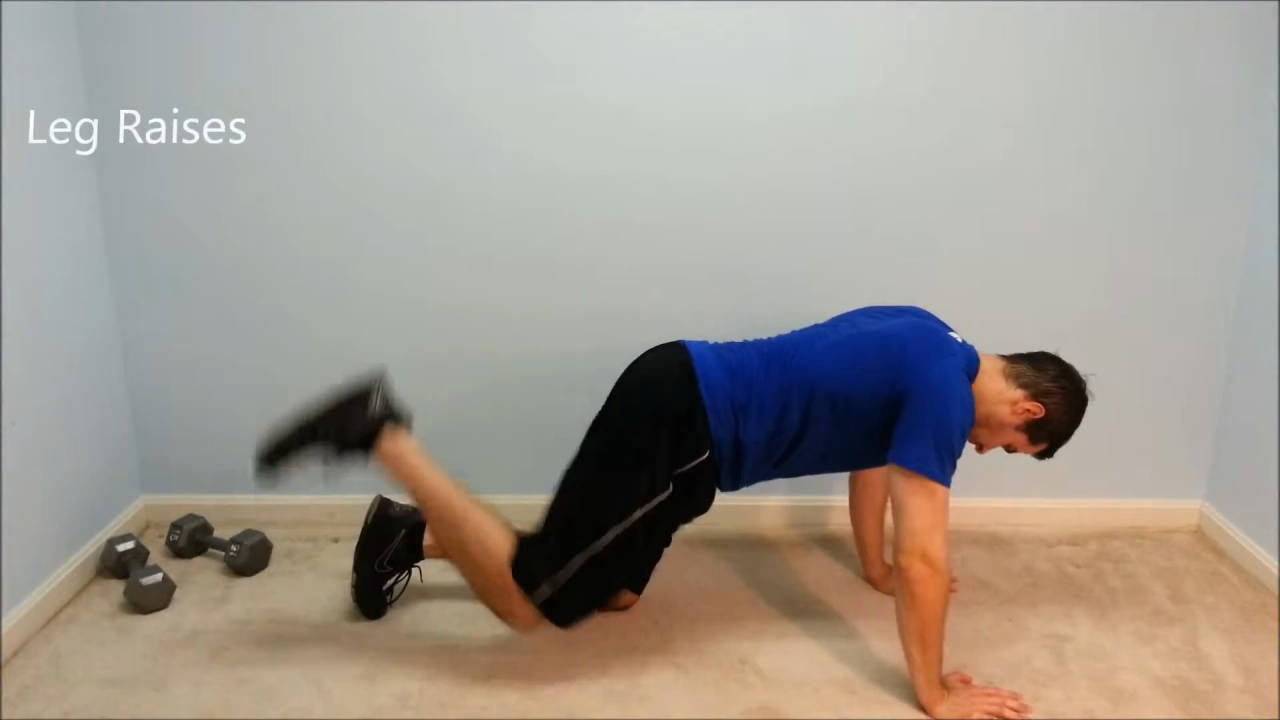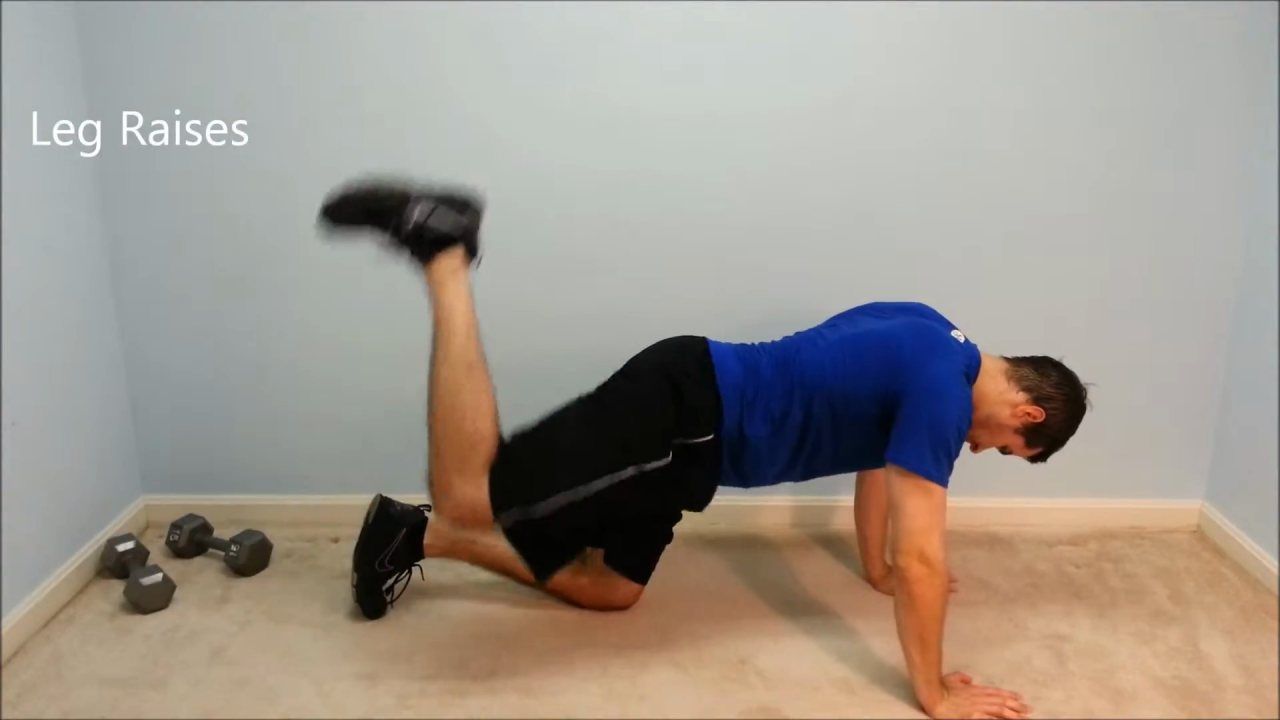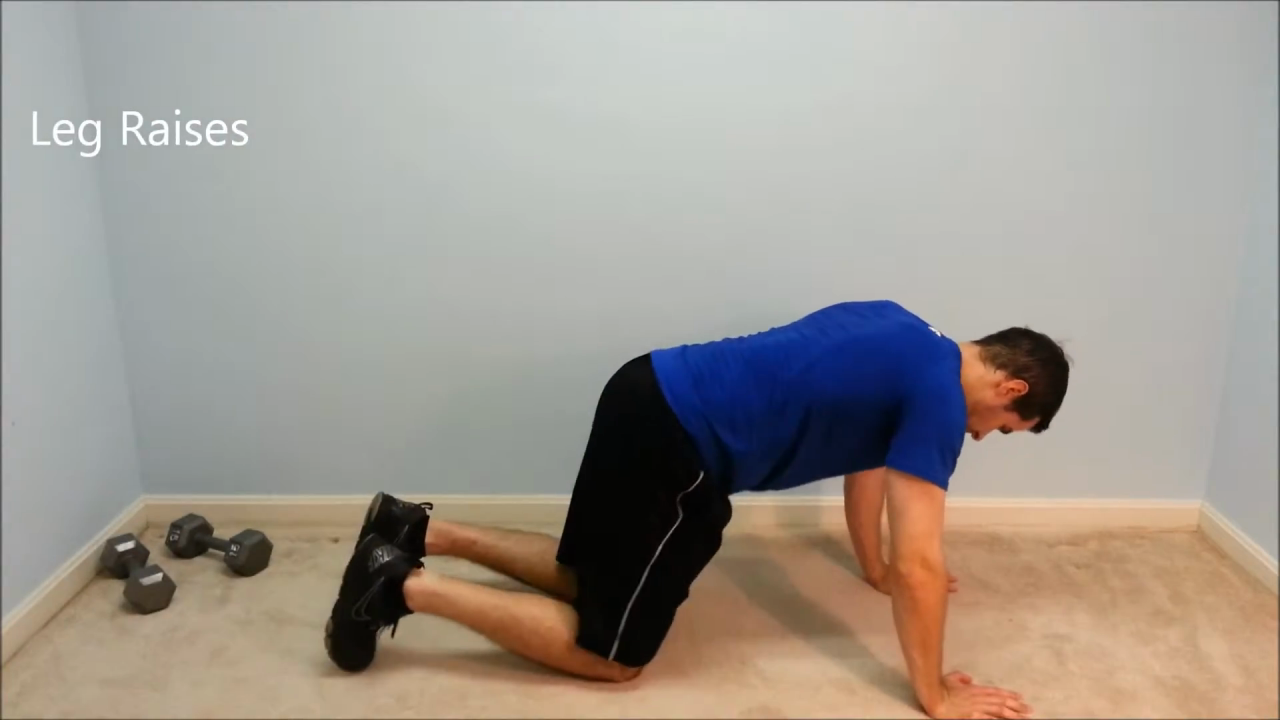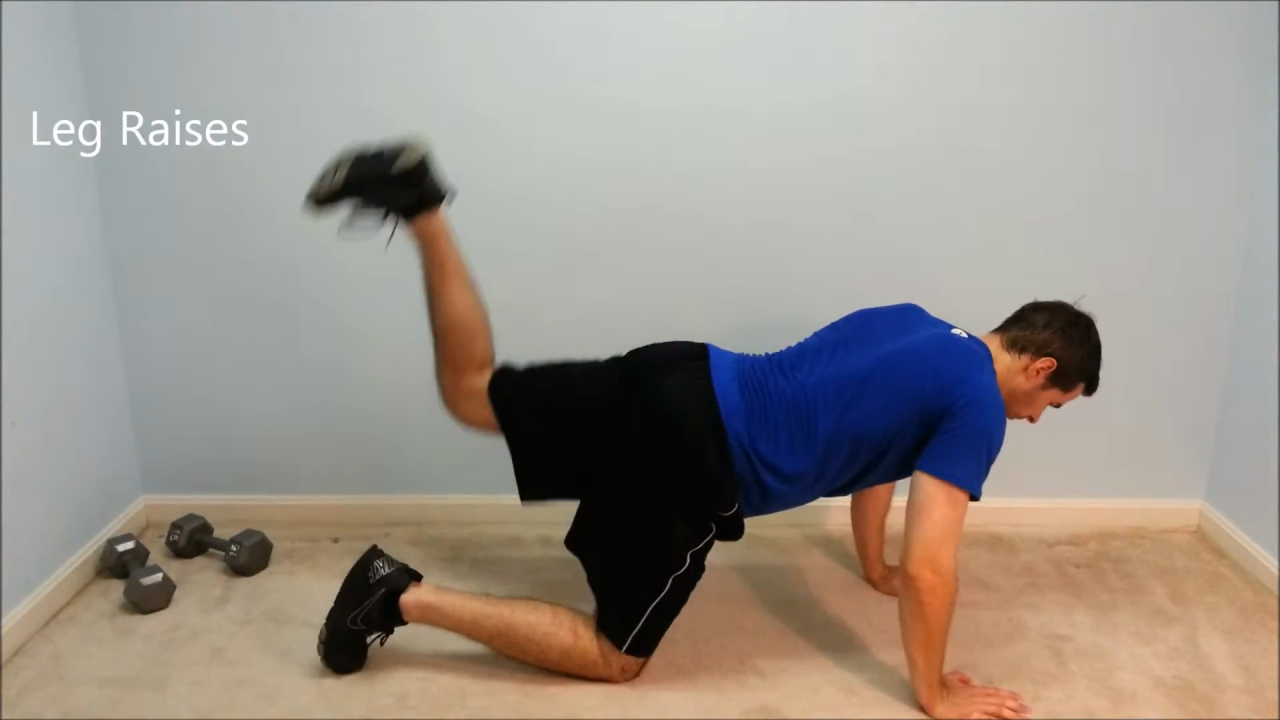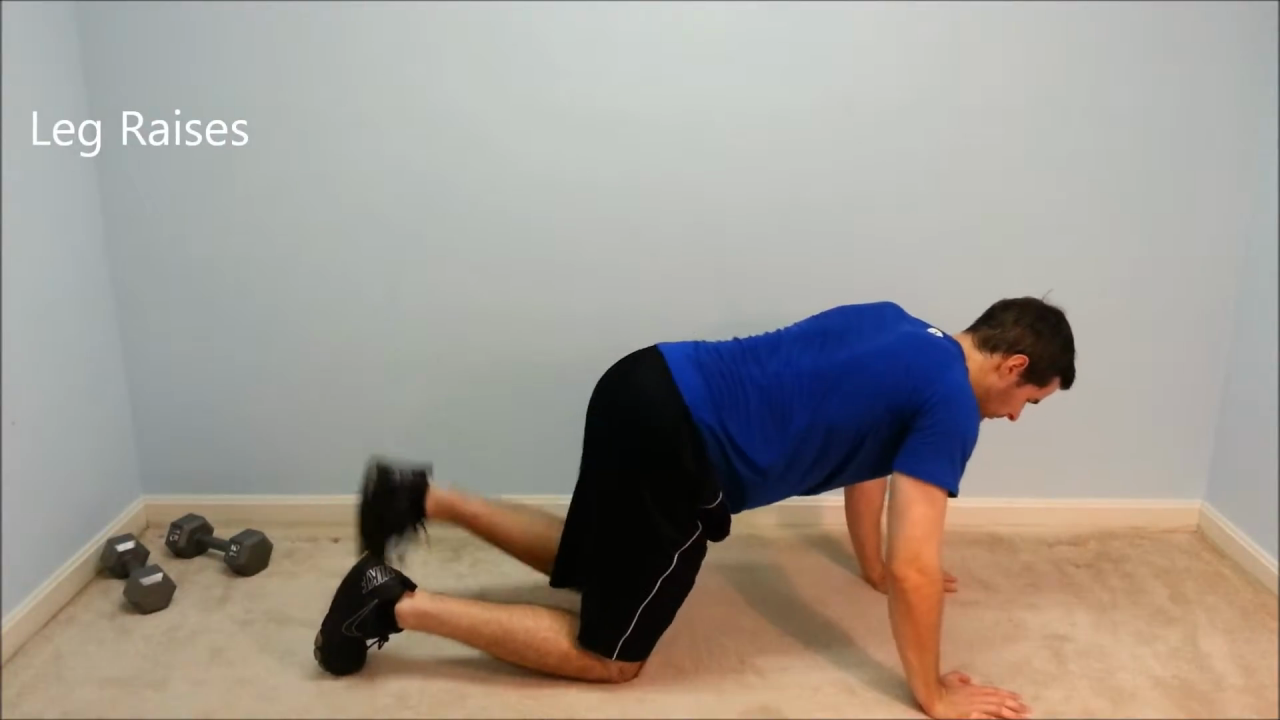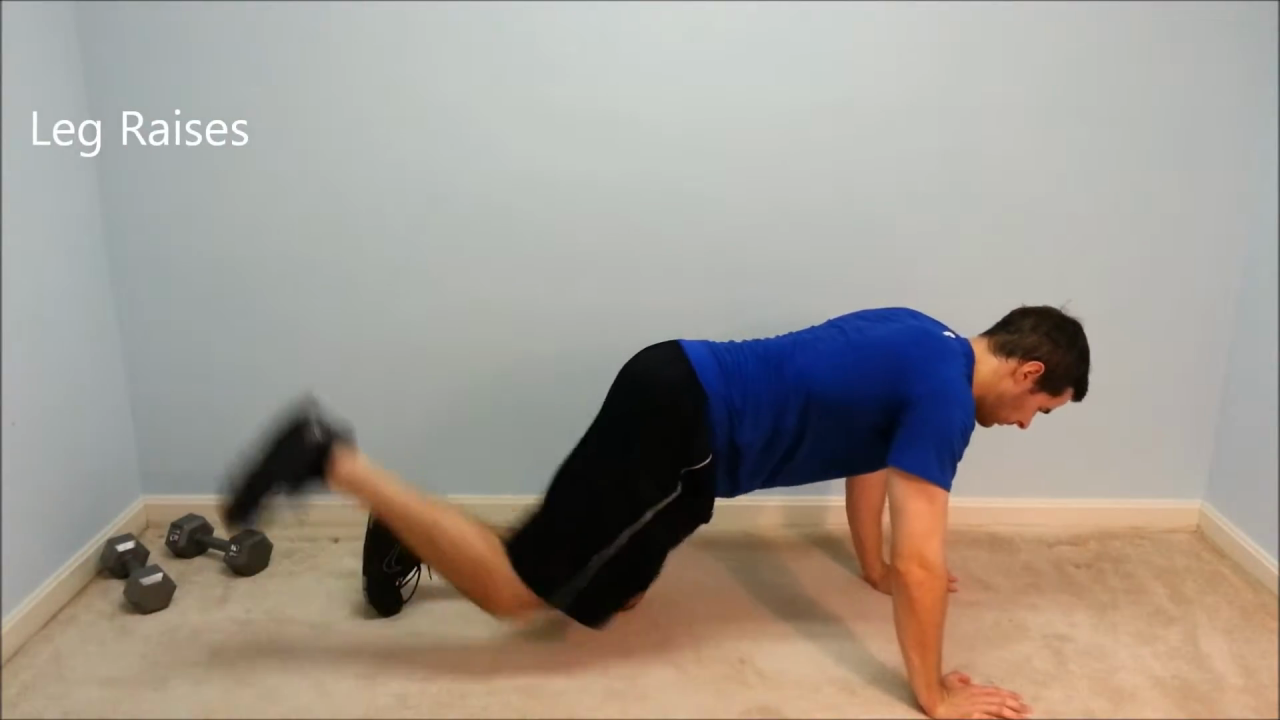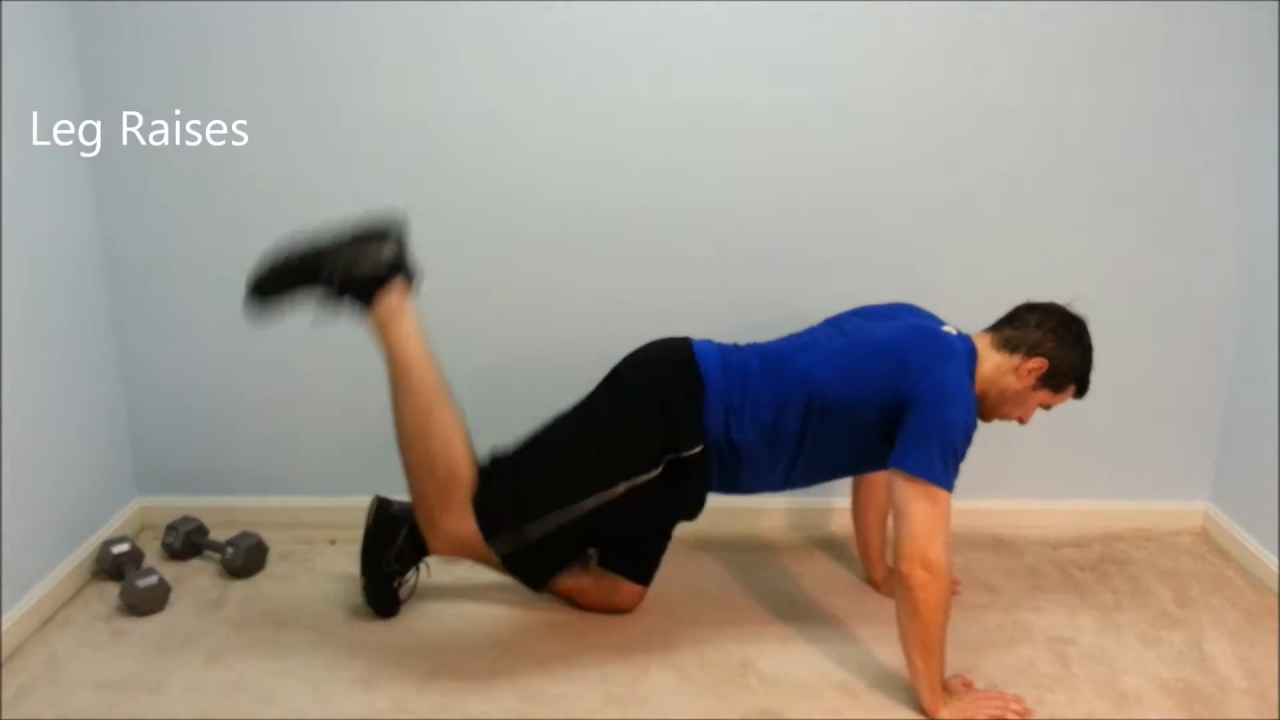
dt=0.7s
person 1, frame 1
left shoulder: (928, 350)
right shoulder: (945, 396)
left elbow: (869, 450)
right elbow: (923, 563)
left wrist: (873, 567)
left hip: (680, 400)
right hip: (676, 425)
left knee: (607, 588)
right knee: (525, 597)
left ankle: (415, 531)
right ankle: (384, 434)
person 1, frame 2
left shoulder: (930, 343)
right shoulder: (943, 394)
left elbow: (874, 456)
right elbow: (920, 561)
left wrist: (875, 565)
left hip: (691, 402)
right hip: (683, 417)
left knee: (607, 585)
right knee: (467, 496)
left ankle: (416, 536)
right ankle: (445, 253)
person 1, frame 3
left shoulder: (906, 337)
right shoulder: (939, 395)
left elbow: (864, 447)
right elbow: (920, 566)
left wrist: (871, 566)
left hip: (650, 397)
right hip: (669, 445)
left knee: (590, 577)
right knee: (609, 653)
left ankle: (421, 532)
right ankle: (409, 586)
person 1, frame 4
left shoulder: (919, 331)
right shoulder: (974, 406)
right elbow: (928, 569)
left wrist: (873, 568)
left hip: (677, 376)
right hip: (685, 455)
left knee: (472, 392)
right knee: (612, 656)
left ankle: (420, 202)
right ankle: (408, 598)
person 1, frame 5
left shoulder: (902, 329)
right shoulder: (951, 403)
right elbow: (915, 571)
left wrist: (871, 564)
left hip: (648, 386)
right hip: (671, 446)
left knee: (593, 560)
right knee: (609, 655)
left ankle: (424, 496)
right ankle: (401, 603)
person 1, frame 6
left shoulder: (922, 344)
right shoulder: (948, 396)
left elbow: (867, 455)
right elbow: (921, 565)
left wrist: (874, 564)
left hip: (675, 393)
right hip: (677, 423)
left knee: (614, 590)
right knee: (516, 586)
left ankle: (410, 533)
right ankle: (334, 459)
person 1, frame 7
left shoulder: (921, 335)
right shoulder: (948, 388)
left elbow: (870, 459)
right elbow: (922, 566)
left wrist: (876, 564)
left hip: (676, 400)
right hip: (665, 416)
left knee: (610, 591)
right knee: (468, 527)
left ankle: (413, 531)
right ankle: (386, 284)
